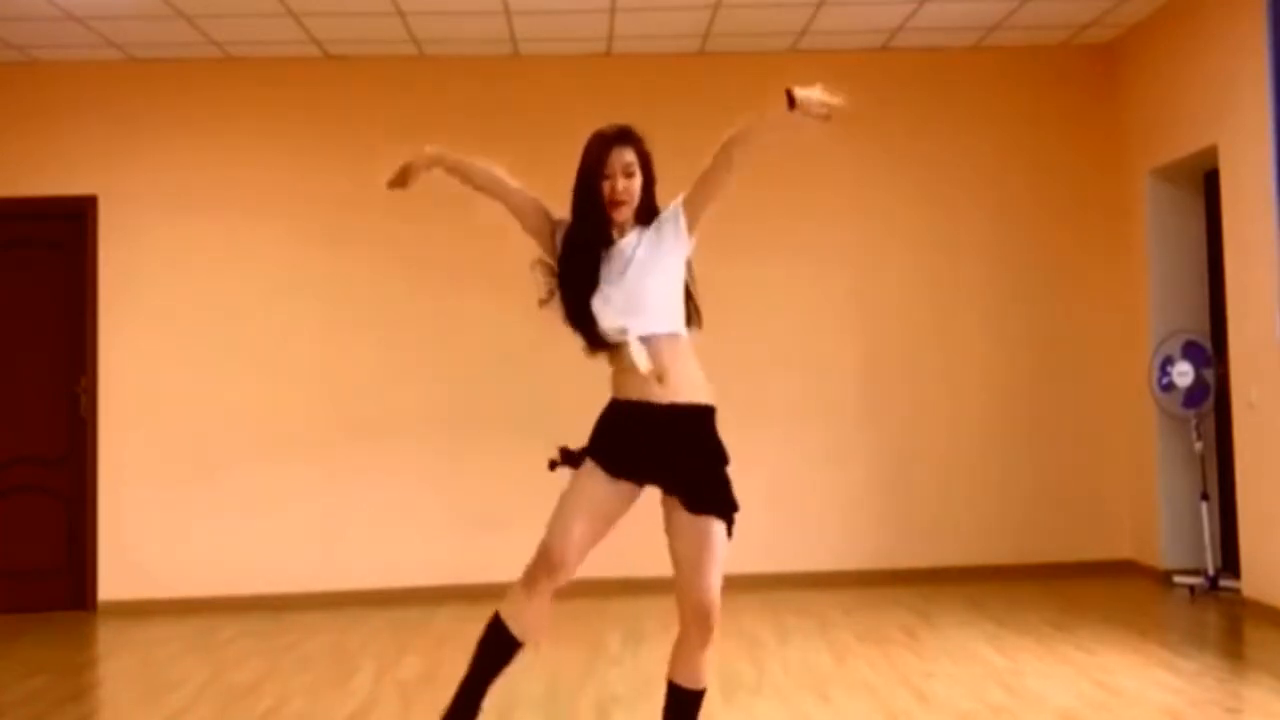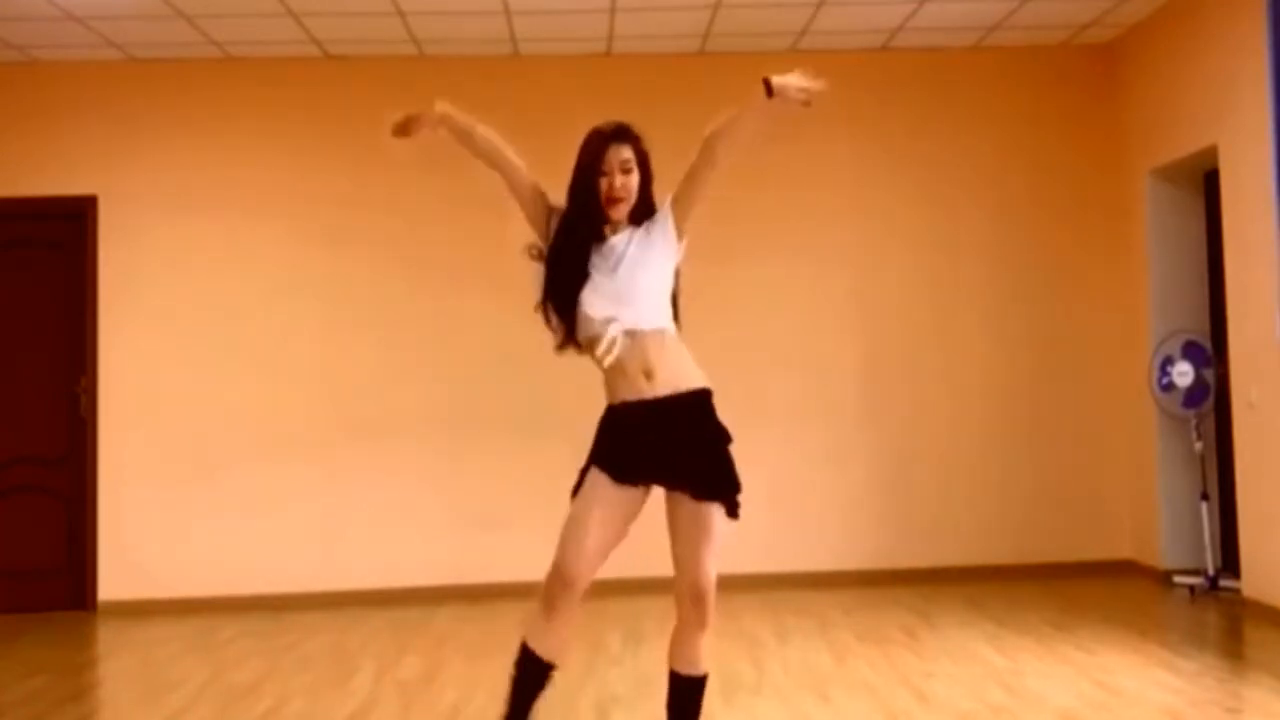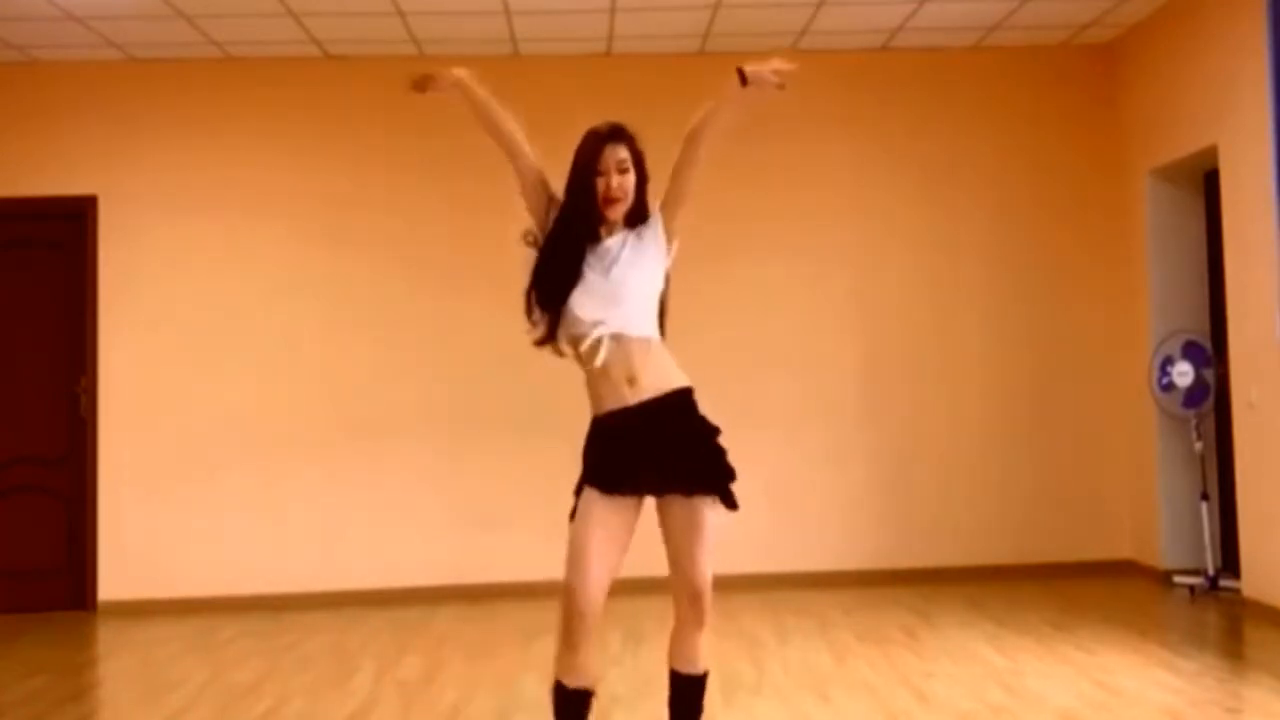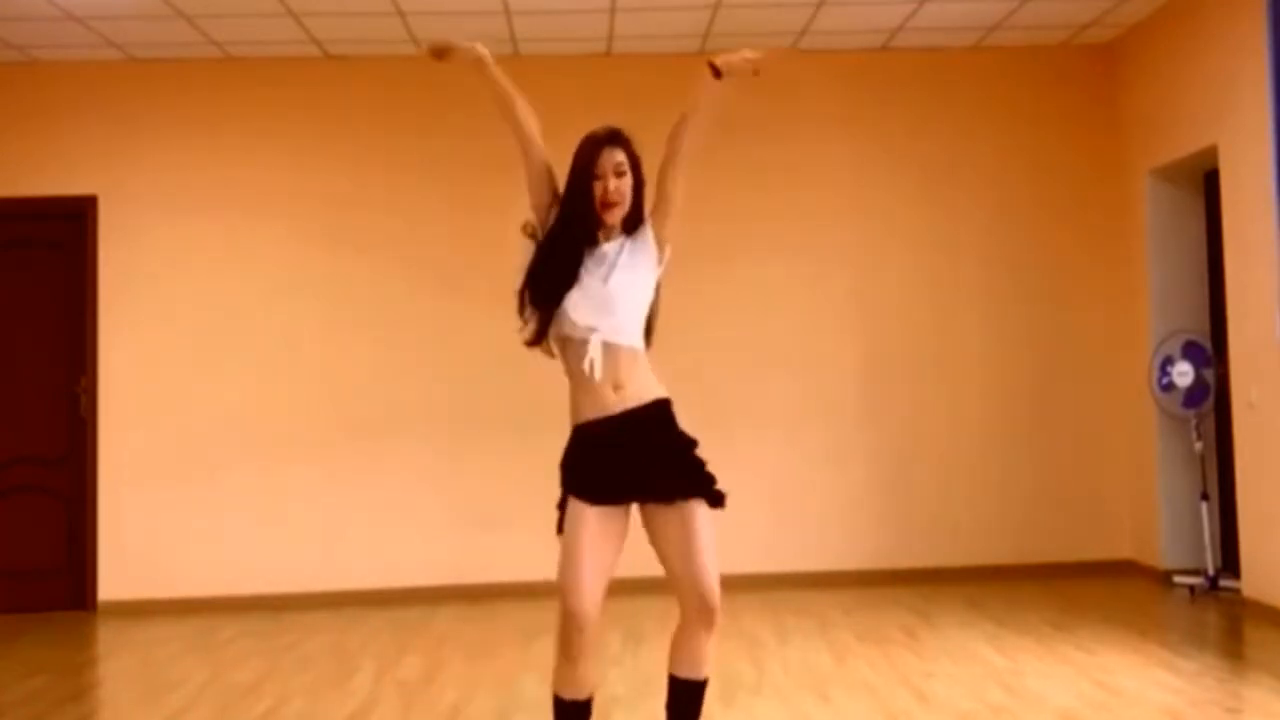
dt=0.1s
person 1, frame 1
left shoulder: (672, 230)
right shoulder: (573, 245)
left elbow: (730, 154)
right elbow: (501, 184)
left wrist: (792, 101)
right wrist: (436, 157)
left hip: (691, 431)
right hip: (627, 428)
left knee: (702, 615)
right knee: (544, 573)
person 1, frame 2
left shoulder: (663, 234)
right shoulder: (568, 243)
left elbow: (714, 149)
right elbow: (510, 167)
left wrist: (768, 91)
right wrist: (446, 116)
left hip: (688, 420)
right hip: (623, 432)
left knee: (697, 601)
right knee: (563, 587)
person 1, frame 3
left shoulder: (654, 237)
right shoulder: (562, 240)
left elbow: (697, 143)
right elbow: (518, 150)
left wrist: (744, 80)
right wrist: (464, 84)
left hip: (676, 422)
right hip: (612, 439)
left knee: (695, 599)
right knee: (580, 611)
person 1, frame 4
left shoulder: (649, 245)
right shoulder: (560, 245)
left elbow: (678, 151)
right elbow: (533, 150)
left wrist: (715, 75)
right wrist: (485, 66)
left hip: (657, 439)
right hip: (593, 450)
left knee: (704, 605)
right knee: (578, 622)
